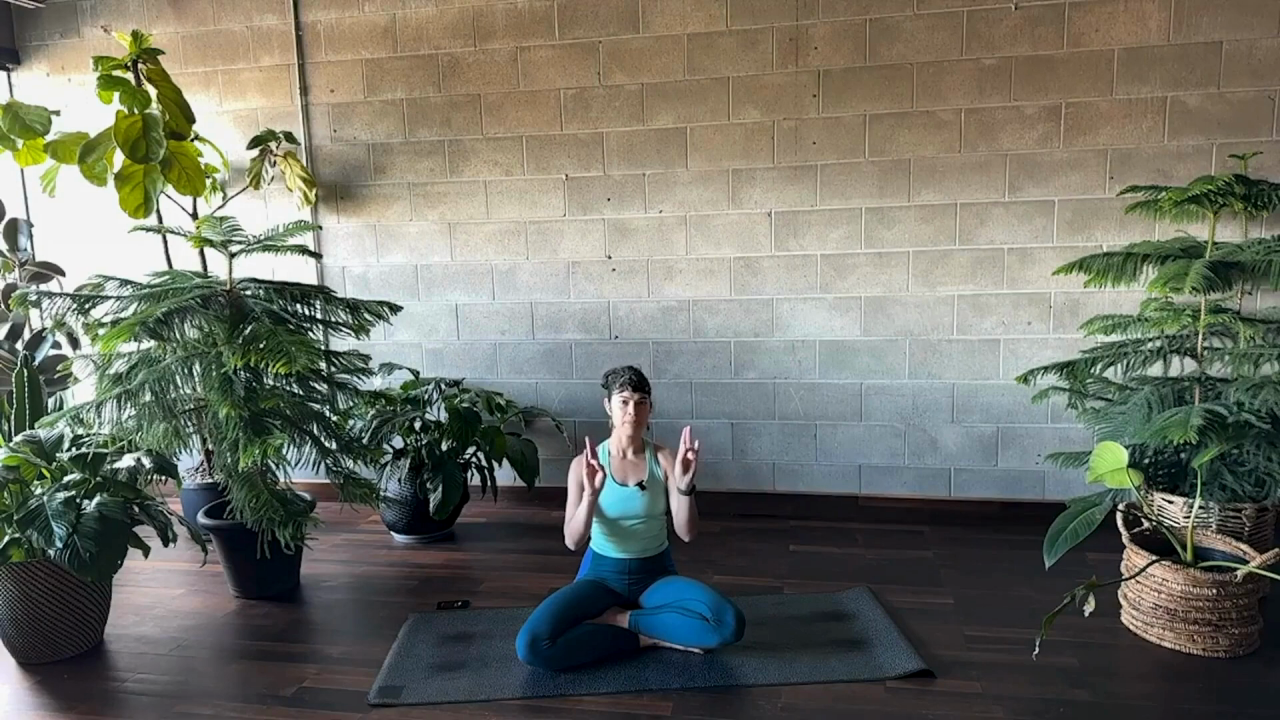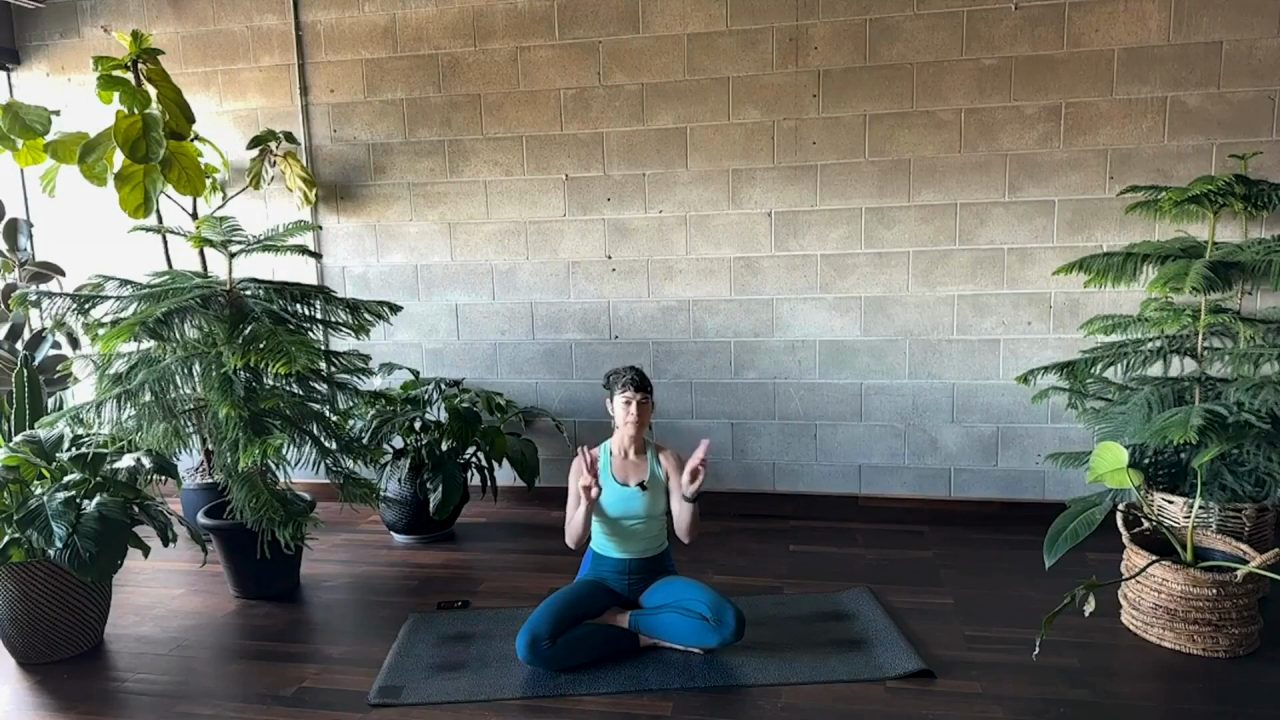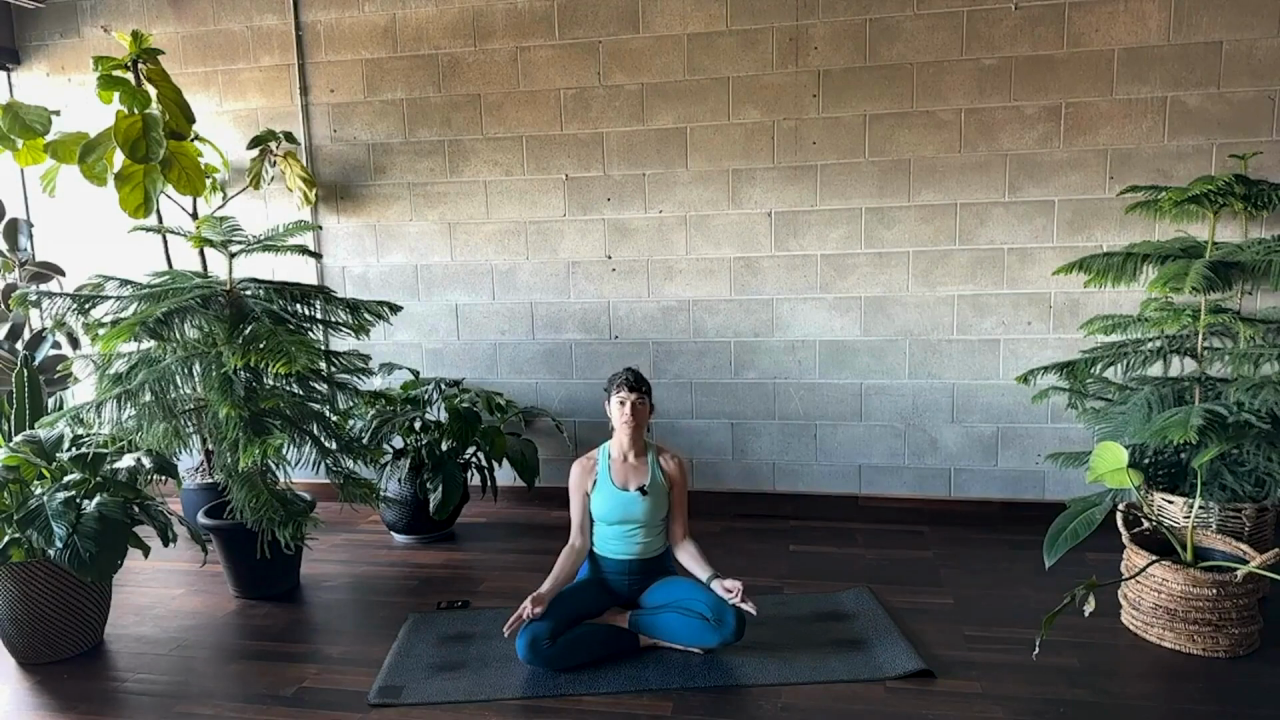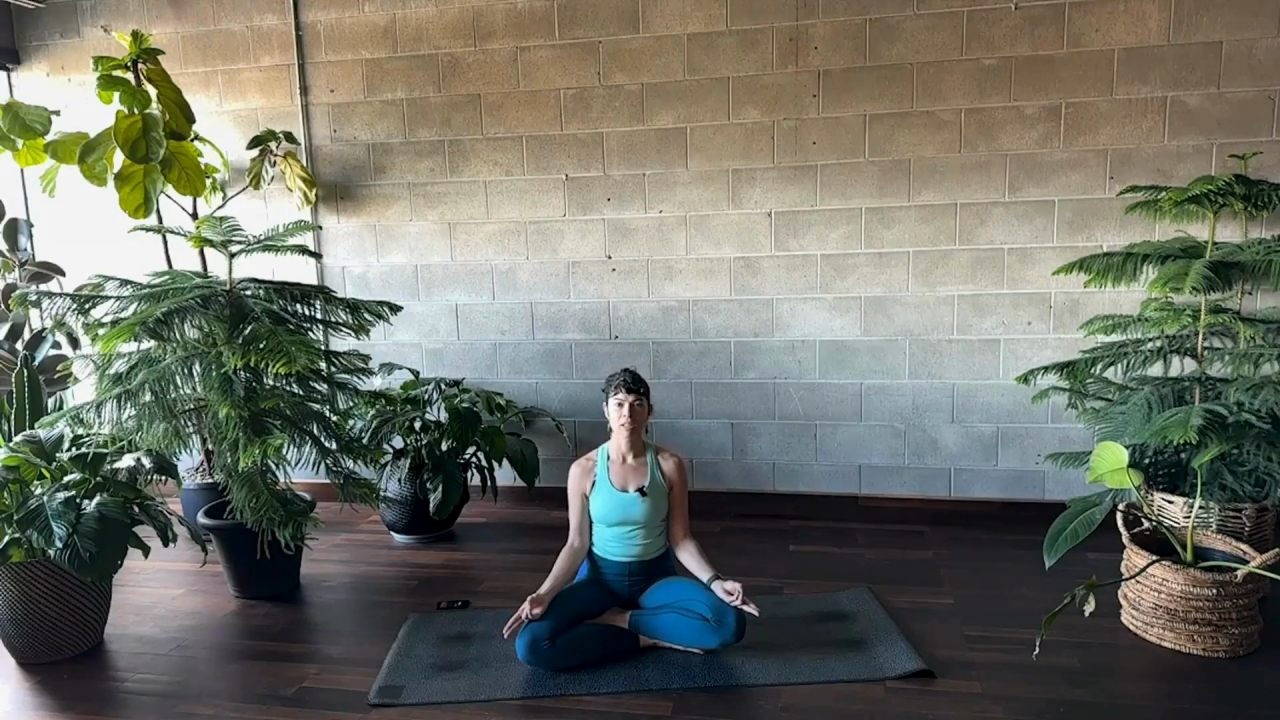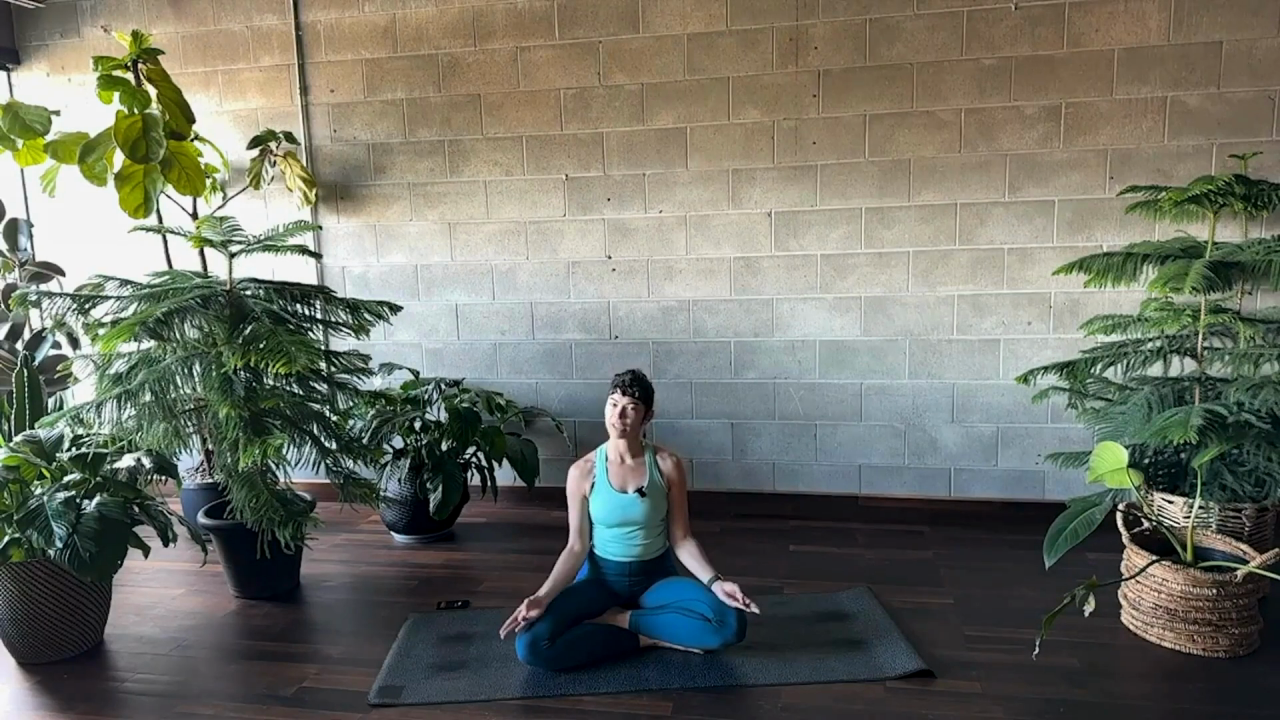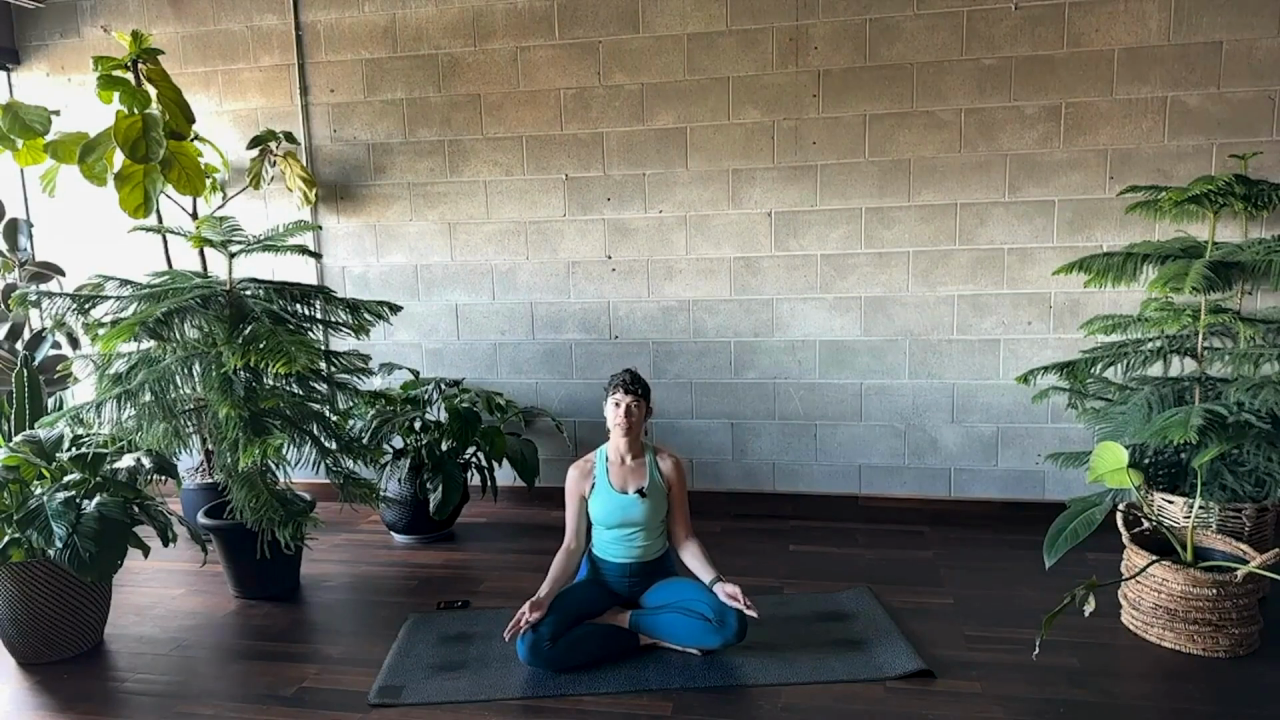
dt=0.4s
person 1, frame 1
left shoulder: (666, 459)
right shoulder: (585, 463)
left elbow: (687, 533)
right elbow: (573, 541)
left wrist: (685, 485)
right wrist: (591, 494)
left hip: (655, 574)
right hip: (602, 574)
left knee: (728, 623)
right knee: (532, 646)
left ankle: (617, 619)
right ankle: (648, 636)
person 1, frame 2
left shoulder: (668, 460)
right shoulder: (587, 462)
left elbow: (686, 534)
right elbow: (574, 542)
left wrist: (690, 493)
right wrist: (584, 502)
left hip: (655, 575)
right hip: (602, 574)
left knee: (729, 624)
right knee: (532, 646)
left ankle: (618, 621)
right ankle: (649, 637)
person 1, frame 3
left shoulder: (670, 465)
right shoulder: (585, 468)
left elbow: (679, 539)
right elbow: (578, 543)
left wrist: (713, 580)
right wrist: (545, 593)
left hip: (655, 576)
right hip: (601, 577)
left knee: (729, 623)
right knee: (532, 646)
left ankle: (617, 621)
right ankle: (647, 636)
person 1, frame 4
left shoulder: (669, 465)
right shoulder: (583, 469)
left elbow: (681, 540)
right elbow: (576, 544)
left wrist: (715, 581)
right wrist: (544, 595)
left hip: (655, 577)
right hip: (600, 578)
left knee: (729, 624)
right knee: (531, 647)
left ankle: (617, 622)
right ankle: (648, 637)
person 1, frame 5
left shoulder: (667, 465)
right shoulder: (583, 471)
left elbow: (681, 539)
right elbow: (577, 547)
left wrist: (714, 581)
right wrist: (543, 596)
left hip: (655, 576)
right hip: (600, 577)
left knee: (729, 623)
right knee: (532, 646)
left ankle: (618, 621)
right ankle: (649, 637)
person 1, frame 6
left shoulder: (667, 466)
right shoulder: (582, 472)
left elbow: (683, 539)
right elbow: (572, 546)
left wrist: (717, 583)
right wrist: (542, 598)
left hip: (655, 577)
right hip: (600, 578)
left knee: (730, 624)
right knee: (532, 647)
left ankle: (620, 621)
right ankle: (647, 636)
